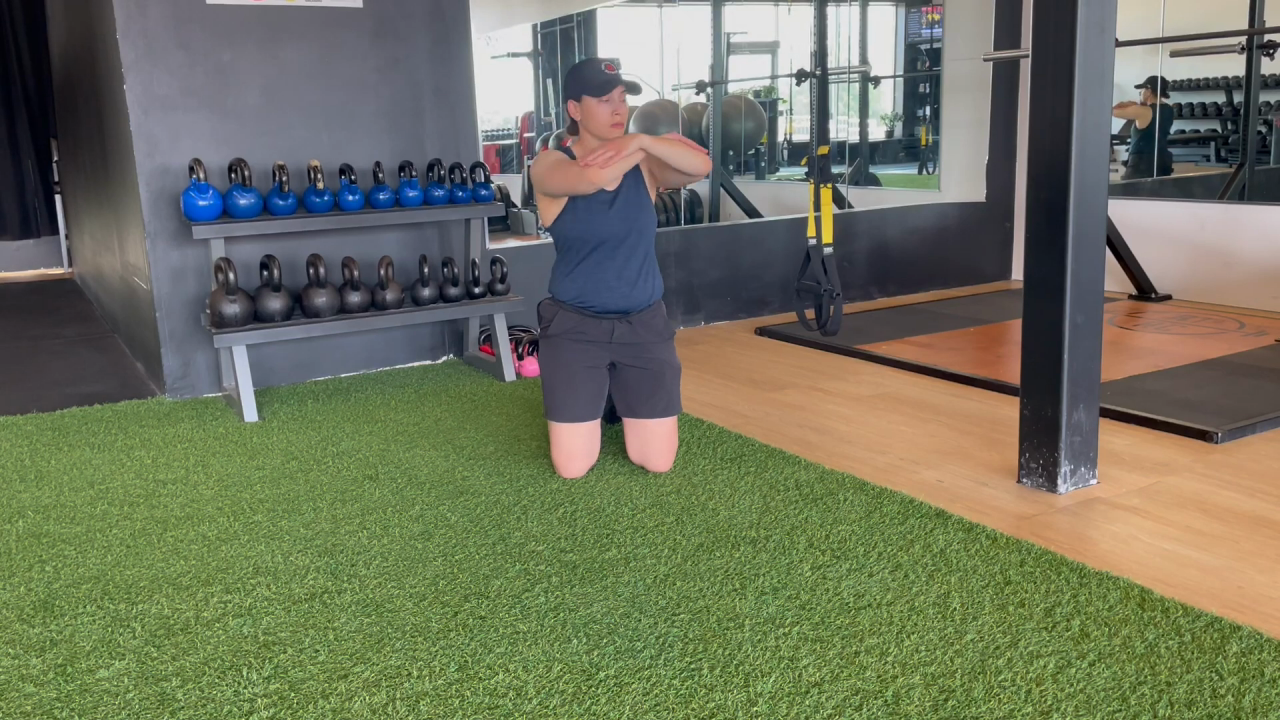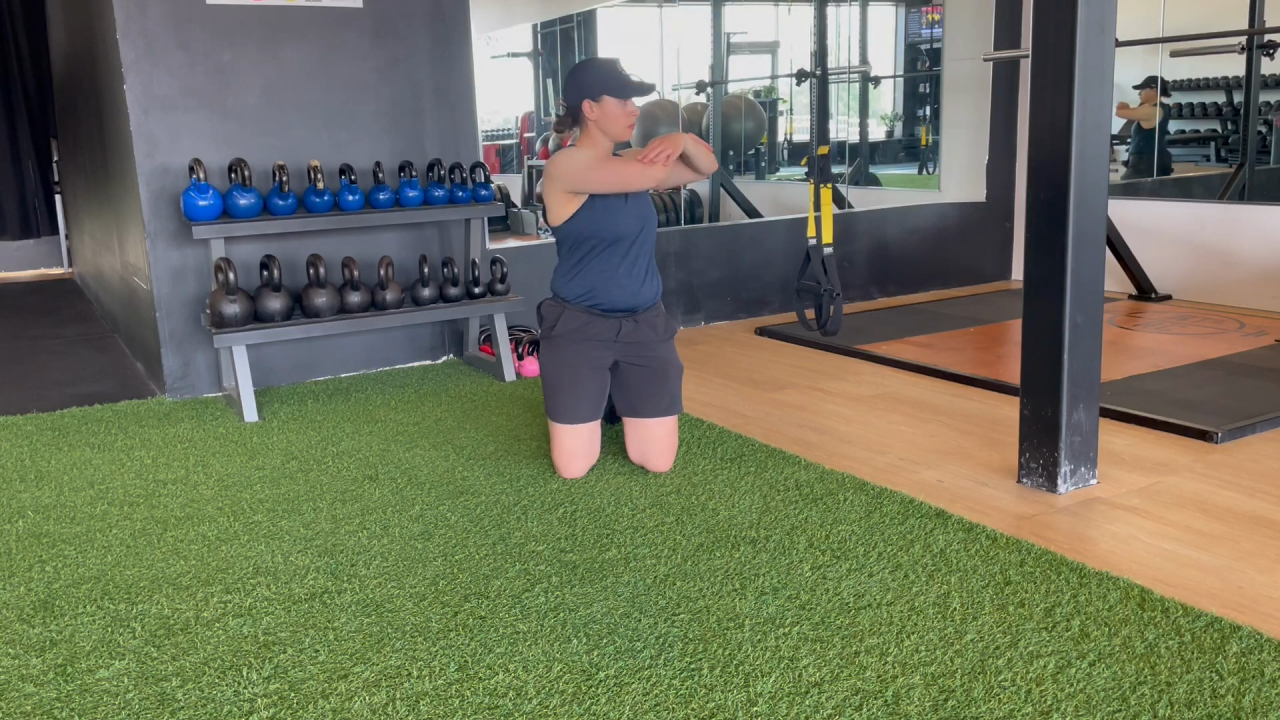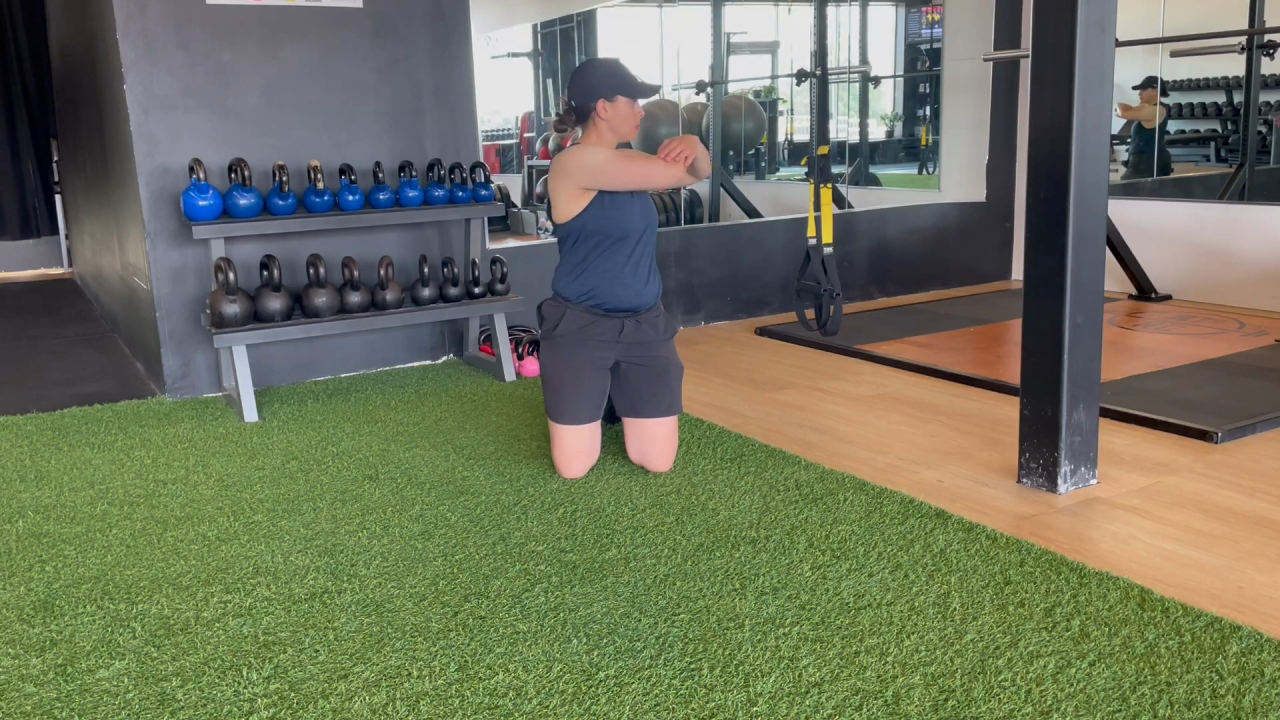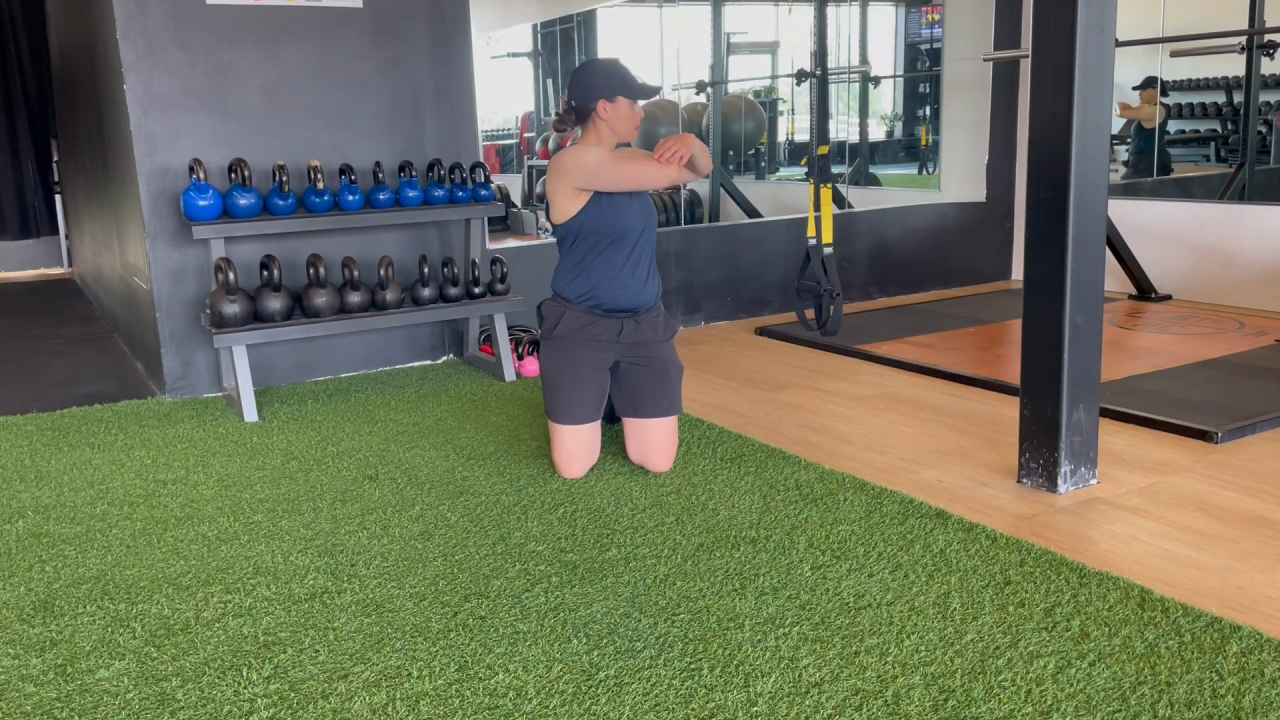
dt=0.3s
person 1, frame 1
left shoulder: (642, 169)
right shoulder: (551, 165)
left elbow: (701, 165)
right elbow: (594, 177)
left wrist: (645, 143)
right wrist: (636, 146)
left hip: (644, 325)
right hip: (575, 328)
left knee: (658, 464)
right knee: (572, 468)
left ankle: (619, 397)
right ankle: (595, 401)
person 1, frame 2
left shoulder: (632, 161)
right shoulder: (565, 165)
left elbow: (706, 167)
right elbow: (645, 175)
left wrist: (682, 140)
right wrist: (670, 145)
left hip: (645, 325)
right hip: (578, 329)
left knee: (658, 463)
right knee: (573, 468)
left ankle: (620, 397)
right ankle: (595, 399)
person 1, frame 3
left shoulder: (628, 164)
right shoulder: (574, 163)
left elbow: (698, 173)
right elbow: (667, 172)
left wrist: (692, 143)
right wrist: (680, 149)
left hip: (646, 326)
right hip: (580, 328)
left knee: (658, 463)
right knee: (574, 468)
left ankle: (618, 397)
right ankle: (599, 401)
person 1, frame 4
left shoulder: (628, 162)
right shoulder: (571, 163)
left elbow: (700, 170)
right elbow: (662, 172)
left wrist: (690, 142)
right wrist: (676, 148)
left hip: (646, 326)
right hip: (579, 328)
left knee: (658, 463)
right knee: (573, 468)
left ankle: (619, 399)
right ankle: (598, 400)
